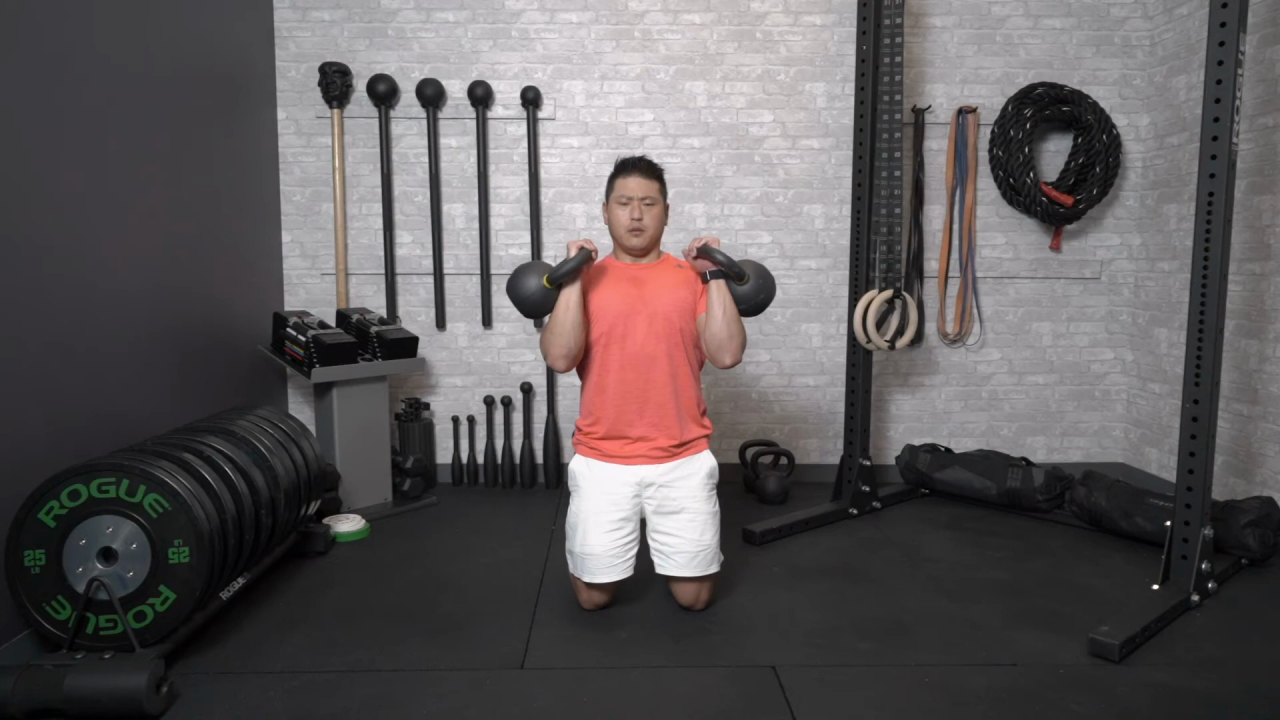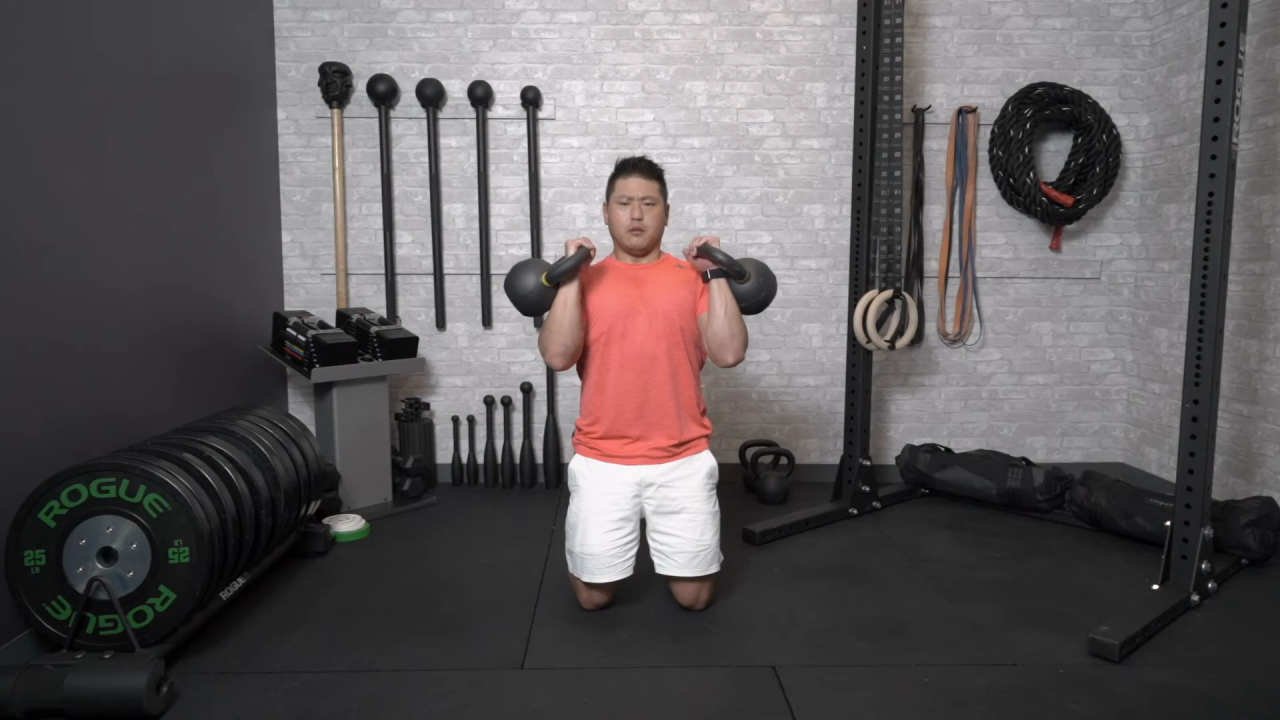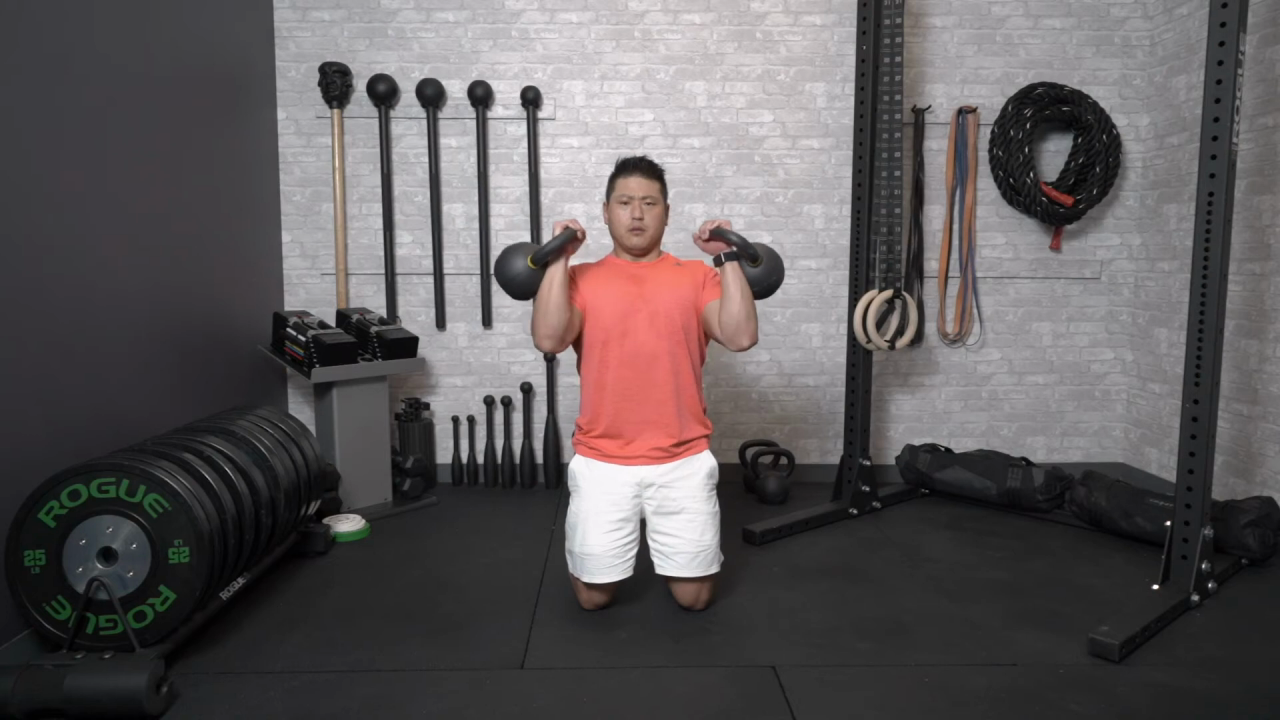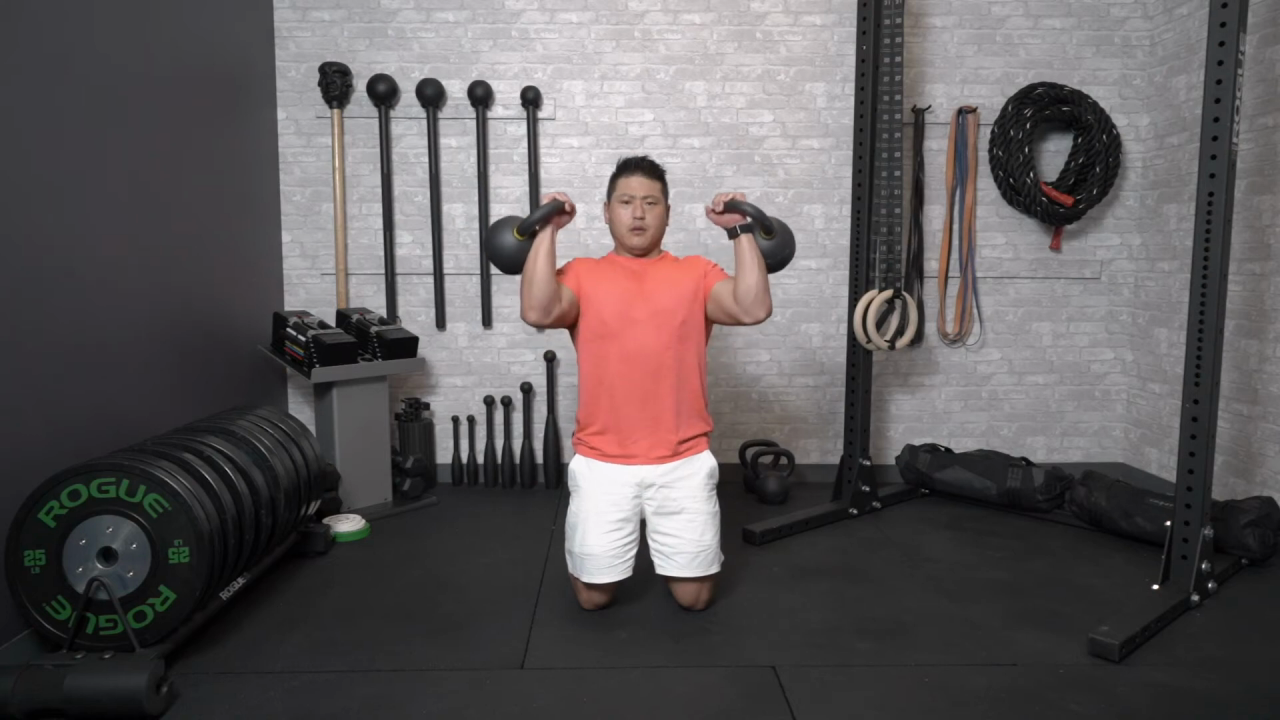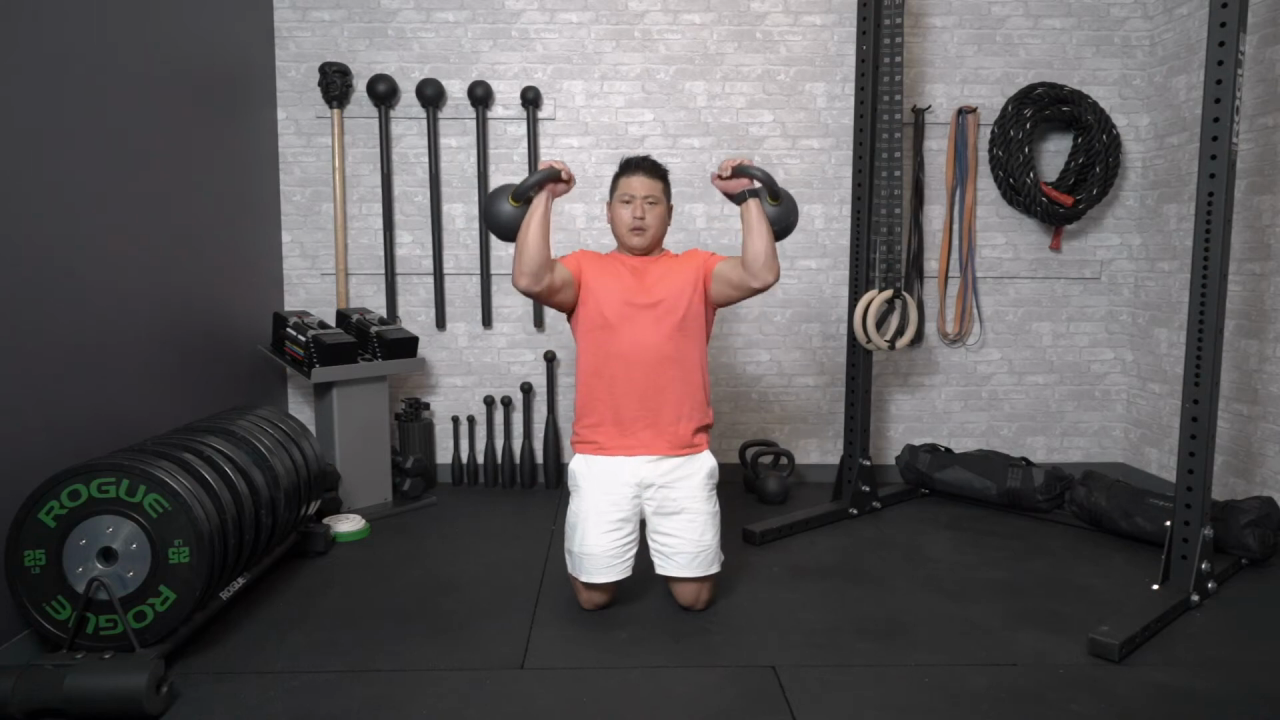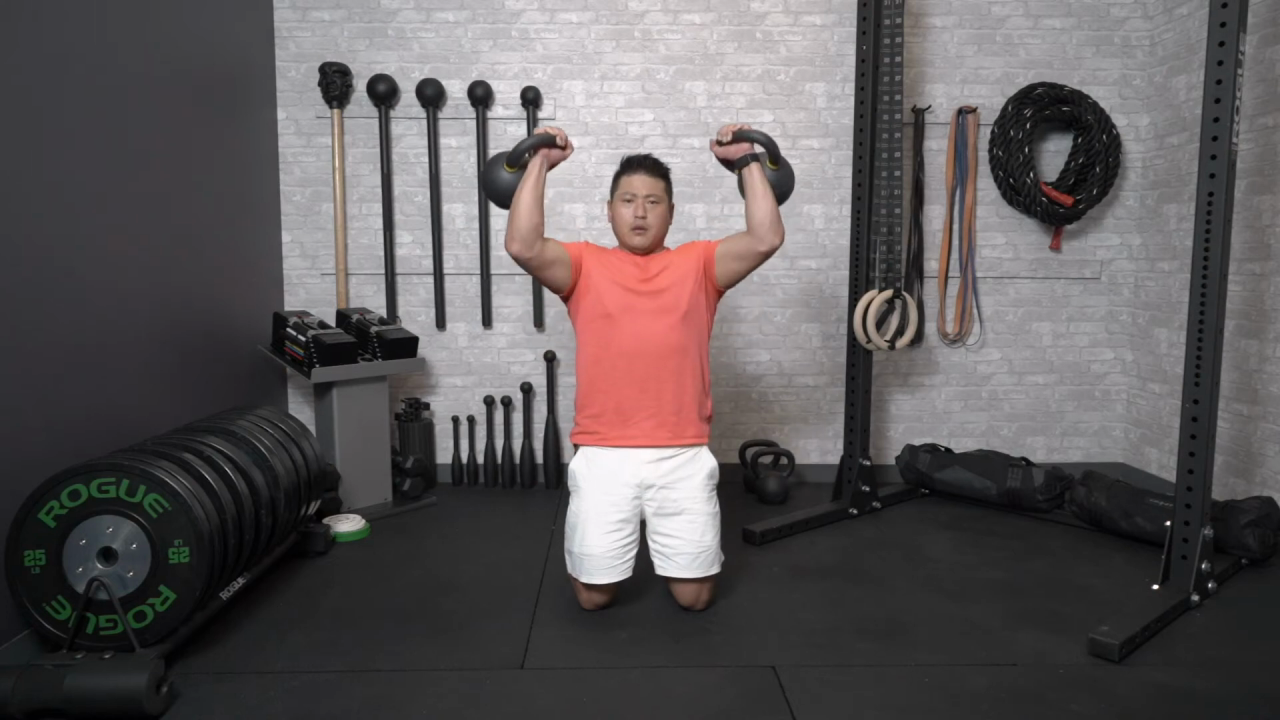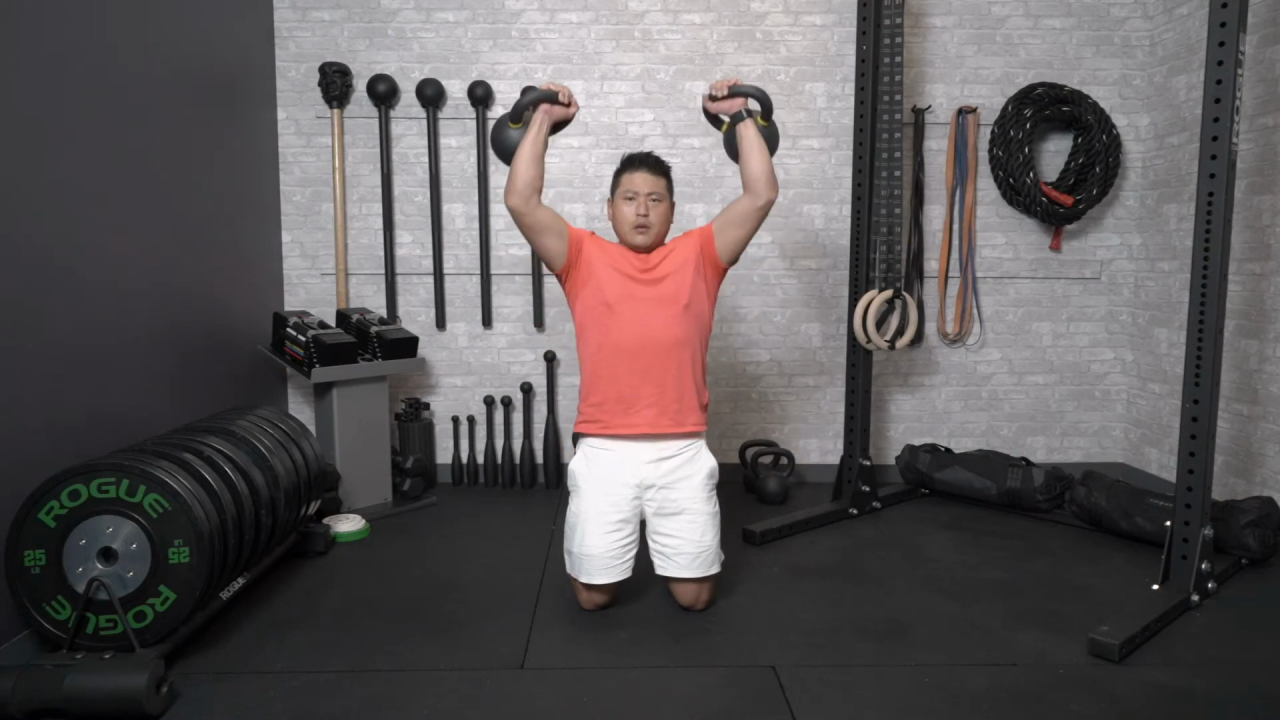
dt=0.4s
person 1, frame 1
left shoulder: (693, 277)
right shoulder: (583, 279)
left elbow: (727, 354)
right elbow: (559, 358)
left wrist: (714, 274)
right wrist: (573, 277)
left hip: (682, 460)
right hip: (601, 461)
left knee: (694, 595)
right knee: (594, 595)
left ankle: (670, 546)
person 1, frame 2
left shoulder: (694, 277)
right shoulder: (584, 279)
left elbow: (730, 352)
right elbow: (557, 355)
left wrist: (716, 274)
right wrist: (570, 274)
left hip: (683, 460)
right hip: (602, 461)
left knee: (694, 595)
right knee: (594, 595)
left ankle: (667, 548)
right ankle: (605, 552)
person 1, frame 3
left shoulder: (696, 276)
right shoulder: (582, 278)
left elbow: (742, 336)
right elbow: (548, 339)
left wrist: (727, 257)
right wrist: (558, 258)
left hip: (683, 461)
right hip: (602, 462)
left knee: (694, 594)
right knee: (594, 593)
left ankle: (666, 545)
right ankle: (606, 549)
person 1, frame 4
left shoulder: (696, 273)
right shoulder: (583, 274)
left elbow: (754, 308)
right elbow: (537, 311)
left wrist: (741, 229)
right wrist: (547, 230)
left hip: (682, 460)
right hip: (602, 461)
left knee: (694, 594)
right knee: (594, 594)
left ankle: (666, 546)
right ankle: (616, 545)
person 1, frame 5
left shoulder: (696, 269)
right shoulder: (585, 270)
left elbow: (761, 275)
right elbow: (529, 279)
left wrist: (746, 196)
right wrist: (543, 197)
left hip: (682, 459)
right hip: (602, 459)
left knee: (694, 593)
right knee: (594, 593)
left ankle: (666, 545)
right ankle: (606, 550)
person 1, frame 6
left shoulder: (697, 264)
right shoulder: (585, 266)
left elbow: (766, 239)
right elbow: (522, 245)
left wrist: (747, 161)
right wrist: (540, 162)
left hip: (682, 455)
right hip: (604, 455)
left knee: (694, 594)
right knee: (594, 593)
left ankle: (668, 549)
right ankle: (598, 550)
person 1, frame 7
left shoulder: (698, 257)
right shoulder: (585, 259)
left elbow: (761, 194)
right elbow: (521, 200)
left wrist: (739, 116)
right wrist: (543, 119)
left hip: (682, 451)
right hip: (604, 451)
left knee: (695, 594)
right knee: (593, 593)
left ankle: (670, 543)
right ankle: (603, 548)
